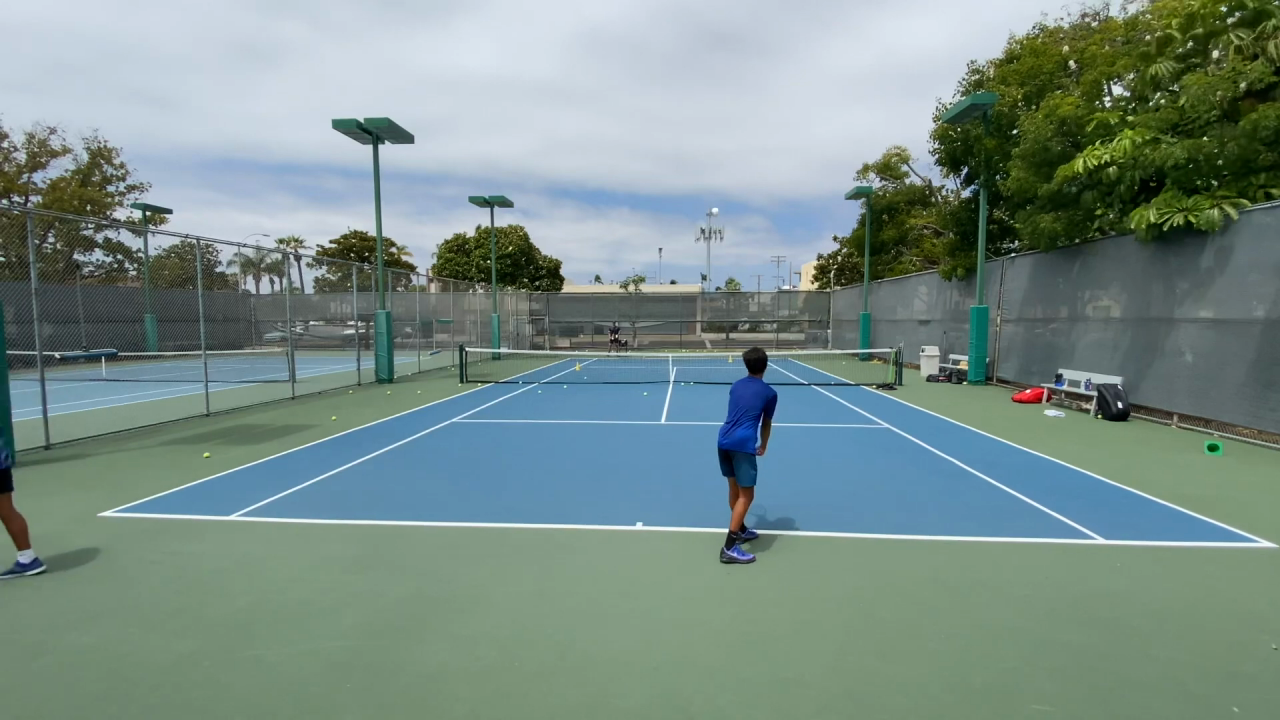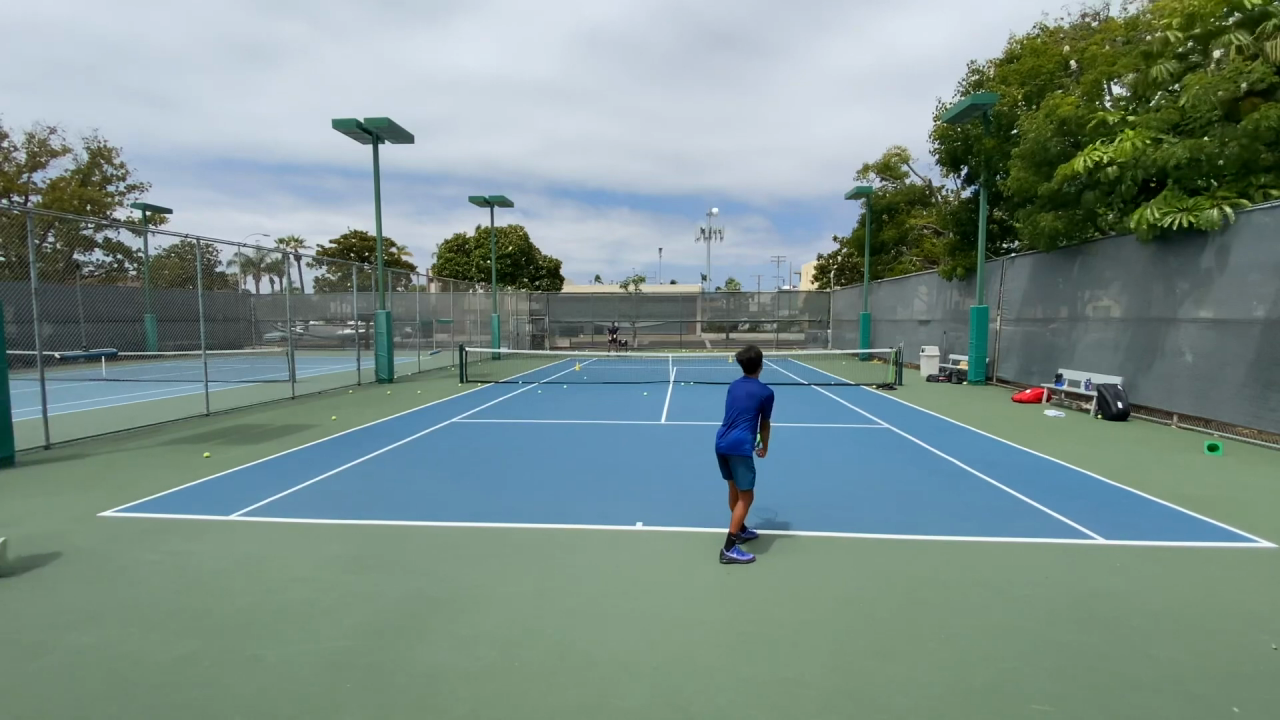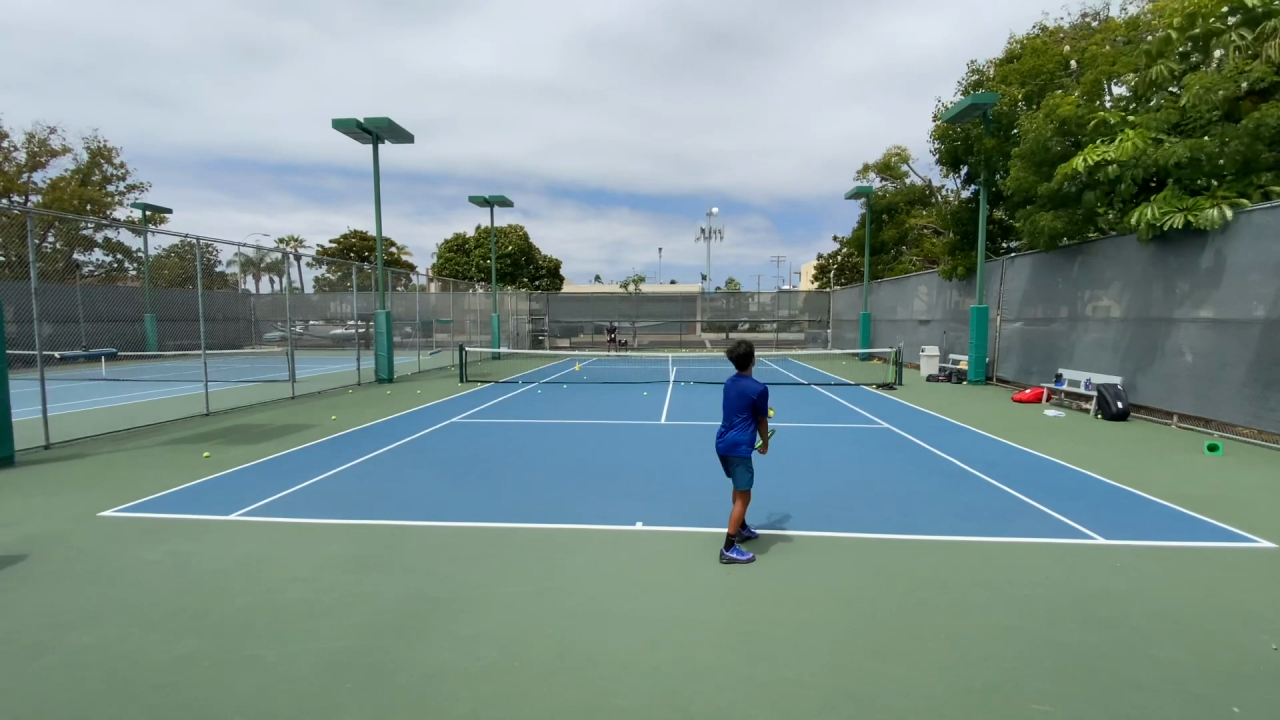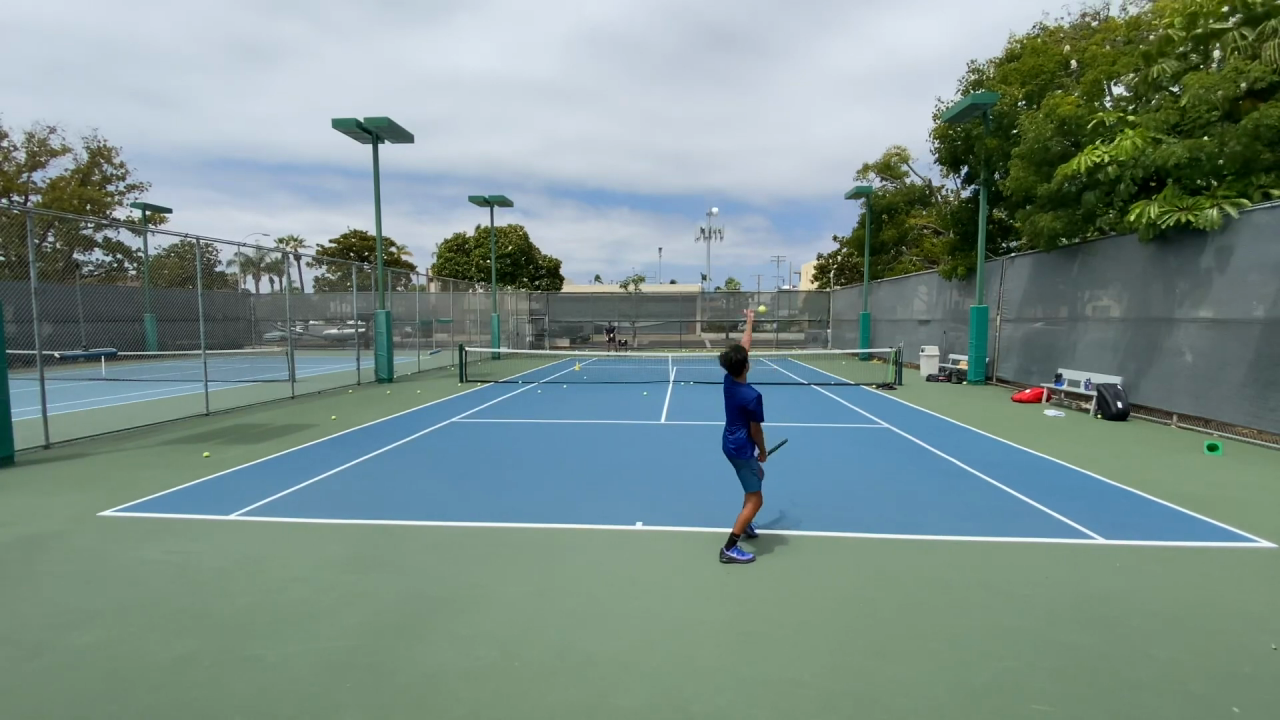
dt=0.2s
person 1, frame 1
left shoulder: (736, 386)
right shoulder: (769, 393)
right elbow: (766, 424)
right wrist: (763, 446)
left hip: (724, 440)
right hip: (743, 444)
left knee: (734, 488)
right knee: (746, 495)
left ankle: (740, 530)
right ankle: (729, 548)
person 1, frame 2
left shoulder: (733, 386)
right shoulder: (766, 393)
right elbow: (764, 425)
right wrist: (764, 447)
left hip: (721, 443)
right hip: (740, 447)
left knee: (734, 490)
right knee: (745, 497)
left ankle: (740, 530)
right ankle: (728, 549)
person 1, frame 3
left shoulder: (730, 382)
right shoulder: (759, 389)
right elbow: (762, 422)
right wrist: (765, 443)
left hip: (722, 443)
right hip: (739, 447)
left knee: (739, 489)
right knee: (743, 496)
left ankle: (741, 528)
right ankle: (728, 549)
person 1, frame 4
left shoulder: (728, 379)
right shoulder: (753, 397)
left elbow: (742, 348)
right elbow: (756, 431)
left wrist: (749, 323)
right wrist: (762, 452)
left hip: (731, 444)
right hip: (742, 449)
left knee: (758, 475)
right knee: (755, 500)
left ankle: (744, 524)
right ankle: (729, 548)
